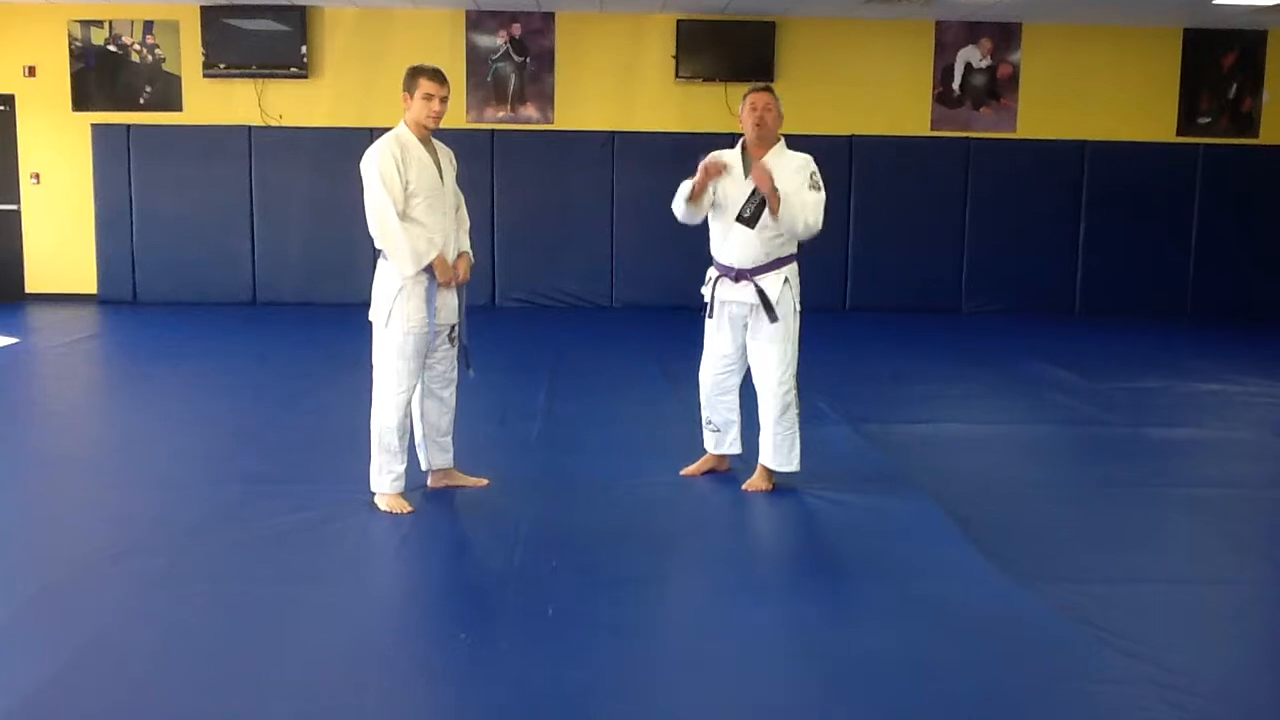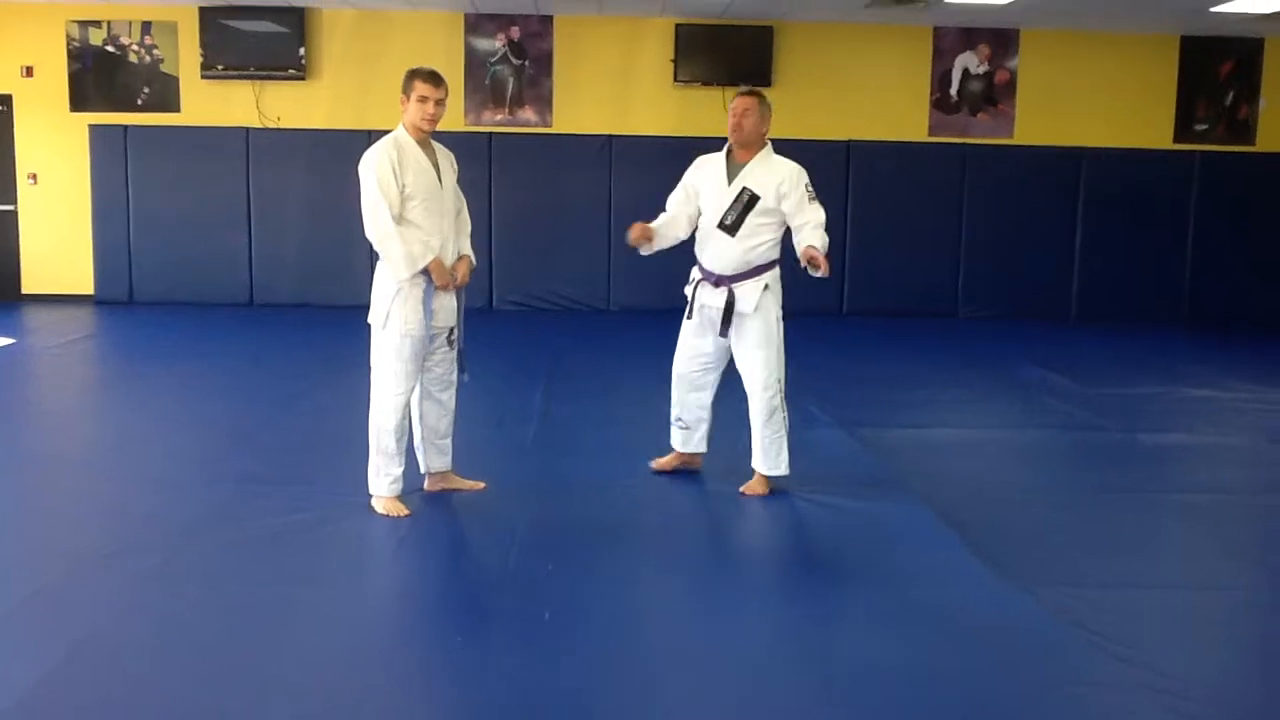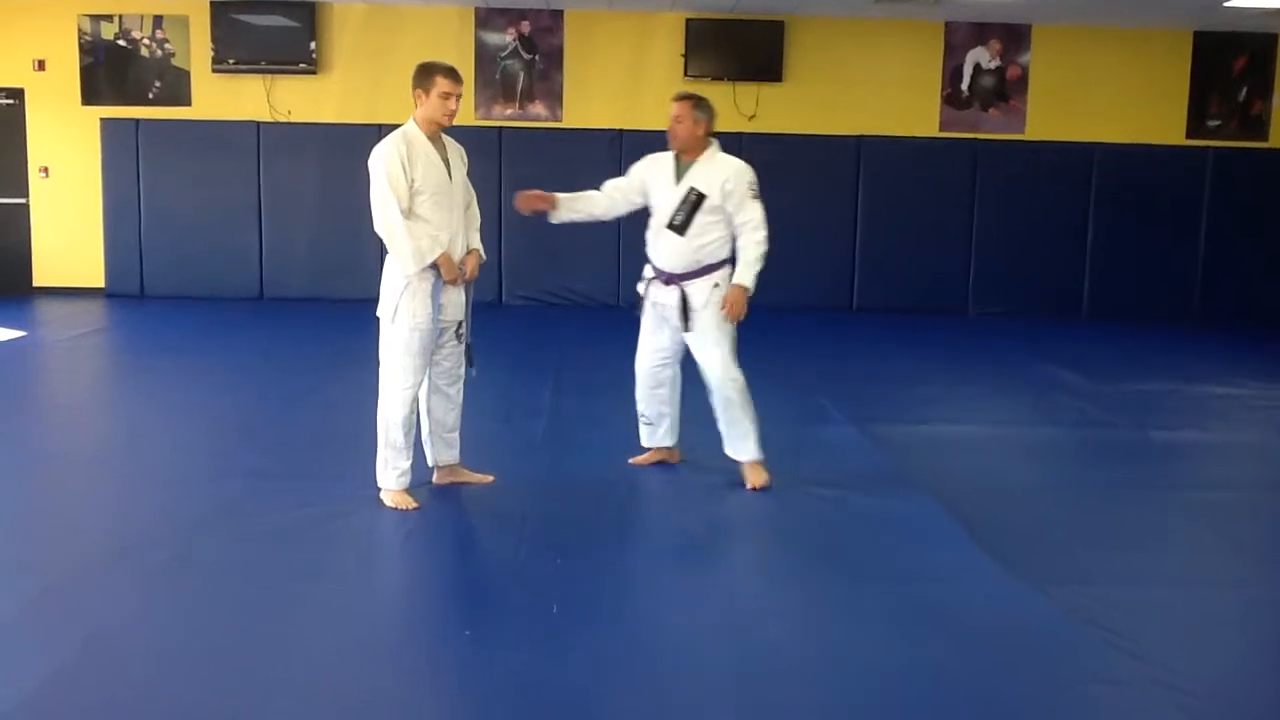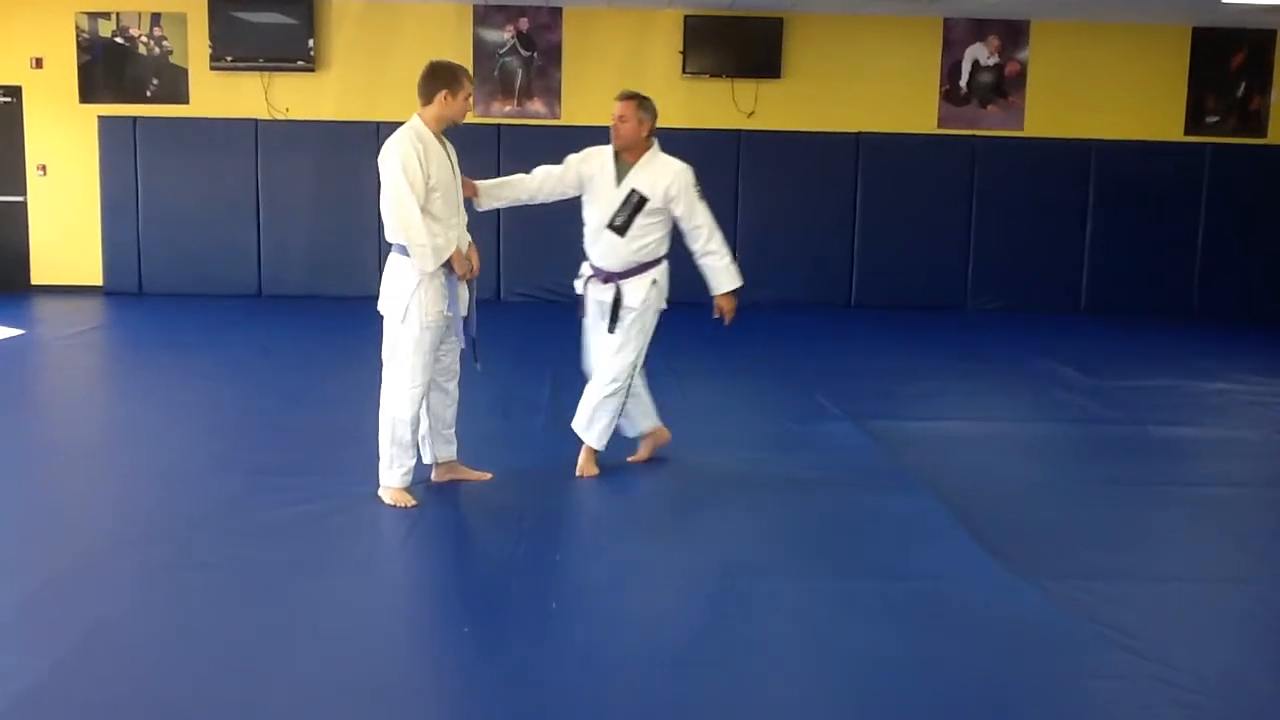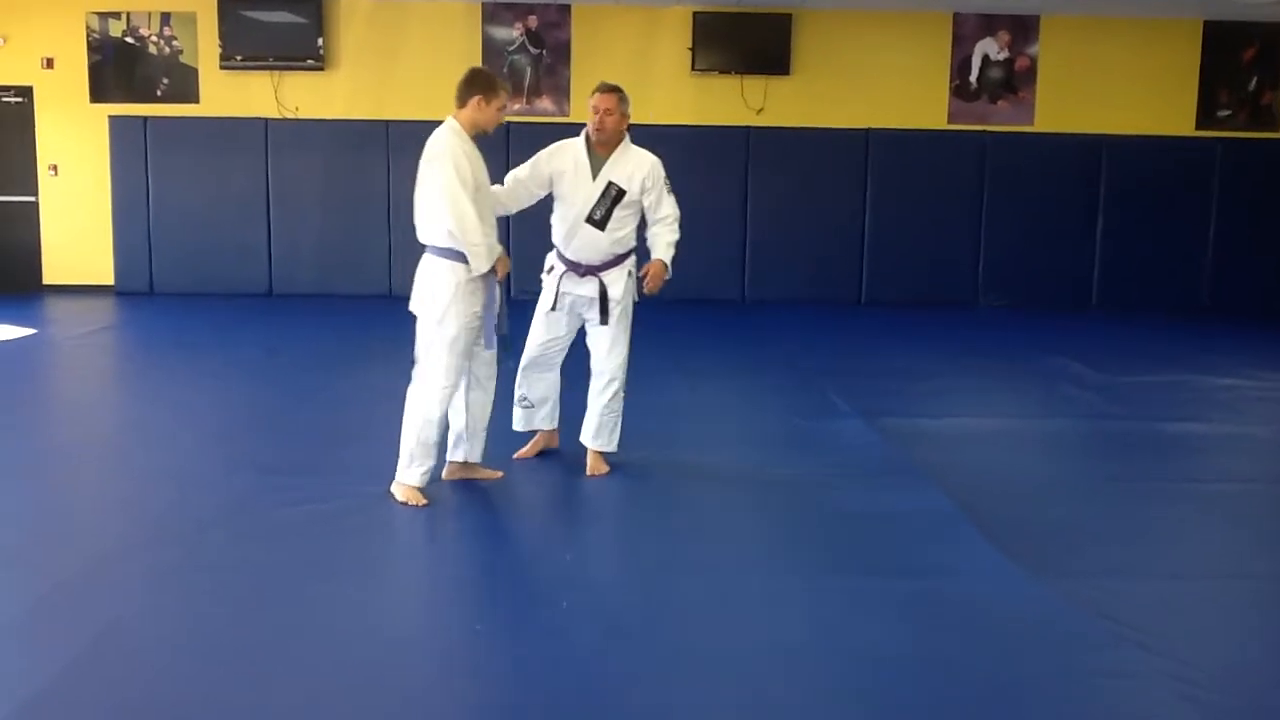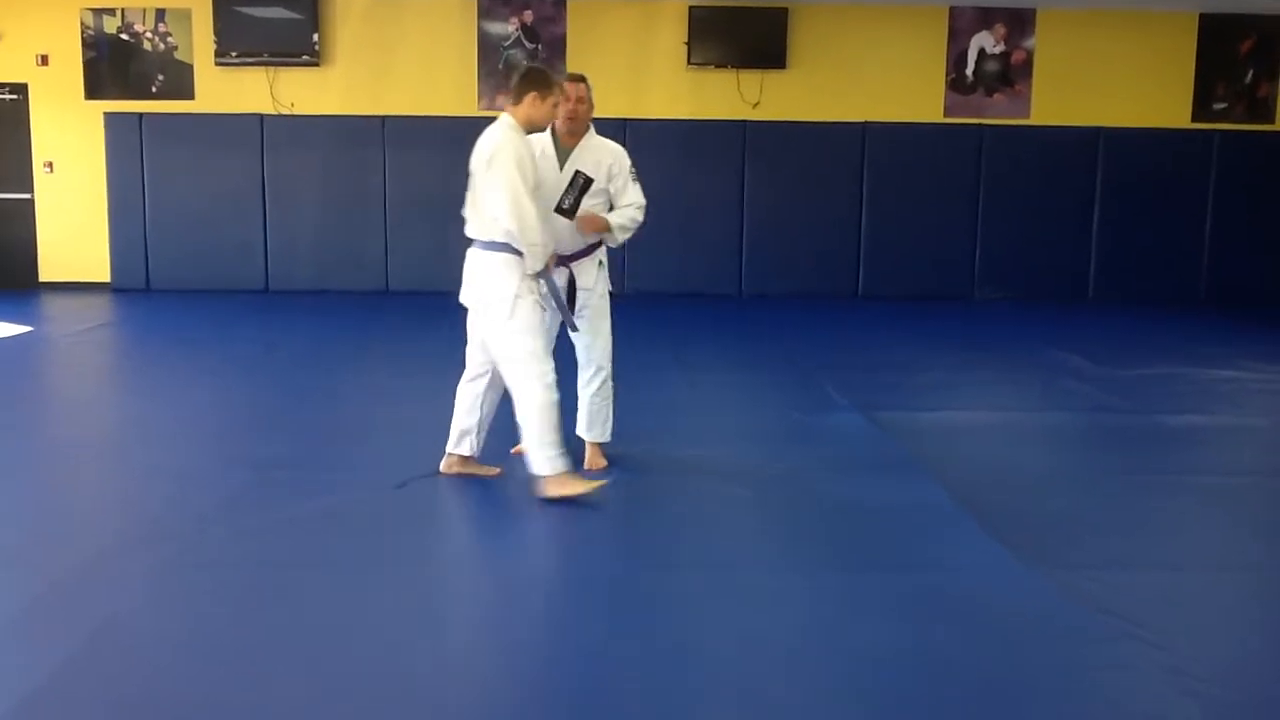
dt=0.4s
person 1, frame 1
left shoulder: (444, 154)
right shoulder: (385, 152)
right elbow: (386, 224)
left wrist: (463, 255)
right wrist: (433, 260)
left hip: (443, 286)
right hip: (404, 284)
left knee: (441, 382)
right knee: (396, 389)
left ankle: (440, 467)
right ankle: (386, 485)
person 1, frame 2
left shoulder: (444, 157)
right shoulder: (384, 155)
left elbow: (458, 214)
right elbow: (381, 226)
left wrist: (463, 257)
right wrist: (429, 264)
left hip: (443, 289)
right hip: (403, 287)
left knee: (441, 385)
right knee: (394, 391)
left ankle: (438, 470)
right ankle: (384, 488)
person 1, frame 3
left shoulder: (455, 150)
right shoulder: (394, 149)
left elbow: (468, 208)
right elbow: (390, 220)
left wrist: (473, 251)
right wrist: (437, 259)
left hip: (452, 283)
right hip: (413, 282)
left knee: (448, 379)
right knee: (402, 384)
left ankle: (447, 464)
right ankle: (392, 481)
person 1, frame 4
left shoulder: (442, 145)
right shoulder: (405, 145)
right elbow: (405, 218)
left wrist: (466, 246)
right wrist: (450, 254)
left hip: (445, 277)
right hip: (416, 278)
left knee: (444, 376)
right knee: (407, 381)
left ankle: (443, 461)
right ankle: (393, 478)
person 1, frame 5
left shoulder: (461, 144)
right shoulder: (449, 146)
right elbow: (457, 219)
left wrist: (492, 256)
right wrist: (492, 258)
left hip: (468, 274)
right hip: (451, 277)
left knee: (481, 373)
right knee: (436, 380)
left ankle: (463, 459)
right ankle: (408, 476)
person 1, frame 6
left shoulder: (501, 137)
right shoulder: (508, 143)
right elbow: (515, 216)
left wrist: (536, 254)
right wrist: (541, 257)
left hip: (491, 265)
right hip: (504, 270)
left knee: (485, 367)
right knee: (532, 372)
left ankle: (458, 453)
right ankle: (554, 475)
person 2, frame 1
left shoulder: (799, 165)
right shoulder: (719, 162)
left elbow: (807, 222)
right elbow: (685, 210)
left wrist: (772, 196)
right wrist: (699, 184)
left hip: (773, 287)
right hip: (724, 286)
left knee: (775, 380)
right knee: (715, 375)
left ankle: (768, 465)
right ankle: (719, 452)
person 2, frame 2
left shoulder: (785, 173)
right shoulder: (703, 167)
left elbow: (810, 225)
right elbow: (679, 219)
left wrist: (813, 251)
right wrist: (649, 233)
left hip: (755, 293)
right hip: (706, 289)
left knee: (763, 382)
right knee: (690, 370)
left ankle: (766, 469)
right ankle: (685, 450)
person 2, frame 3
left shoulder: (732, 171)
right shoulder: (652, 167)
left elbow: (751, 233)
right elbow: (609, 200)
left wrist: (742, 284)
right wrist: (554, 202)
left hip: (705, 290)
right hip: (660, 288)
left knee: (721, 373)
right knee: (652, 369)
left ankle: (749, 458)
right ankle: (663, 443)
person 2, frame 4
left shoulder: (674, 174)
right shoulder: (590, 161)
left elbow: (702, 232)
right elbow: (540, 184)
left wrist: (723, 286)
right wrist: (478, 189)
left hip: (639, 287)
right hip: (596, 281)
left knee: (615, 368)
right knee: (607, 366)
left ankle: (589, 445)
right ankle: (652, 431)
person 2, frame 5
left shoulder: (645, 165)
right shoulder: (558, 155)
left elbow: (663, 218)
right elbow: (512, 191)
left wrist: (660, 258)
left hip: (611, 280)
right hip: (562, 275)
left knee: (609, 367)
right knee: (538, 355)
left ankle: (596, 448)
right ankle: (546, 432)
person 2, frame 6
left shoulder: (611, 155)
right shoulder: (526, 149)
left elbow: (634, 208)
left wrist: (606, 224)
left hip: (586, 270)
left knee: (593, 355)
left ankle: (594, 441)
